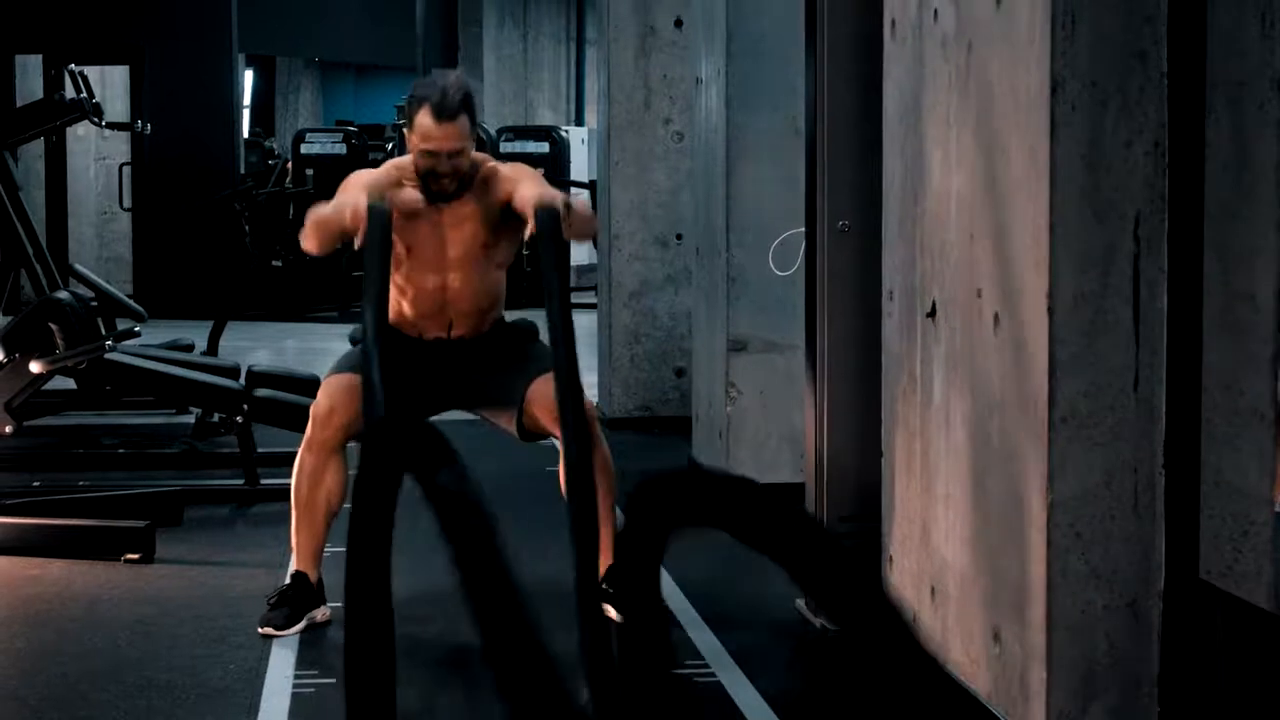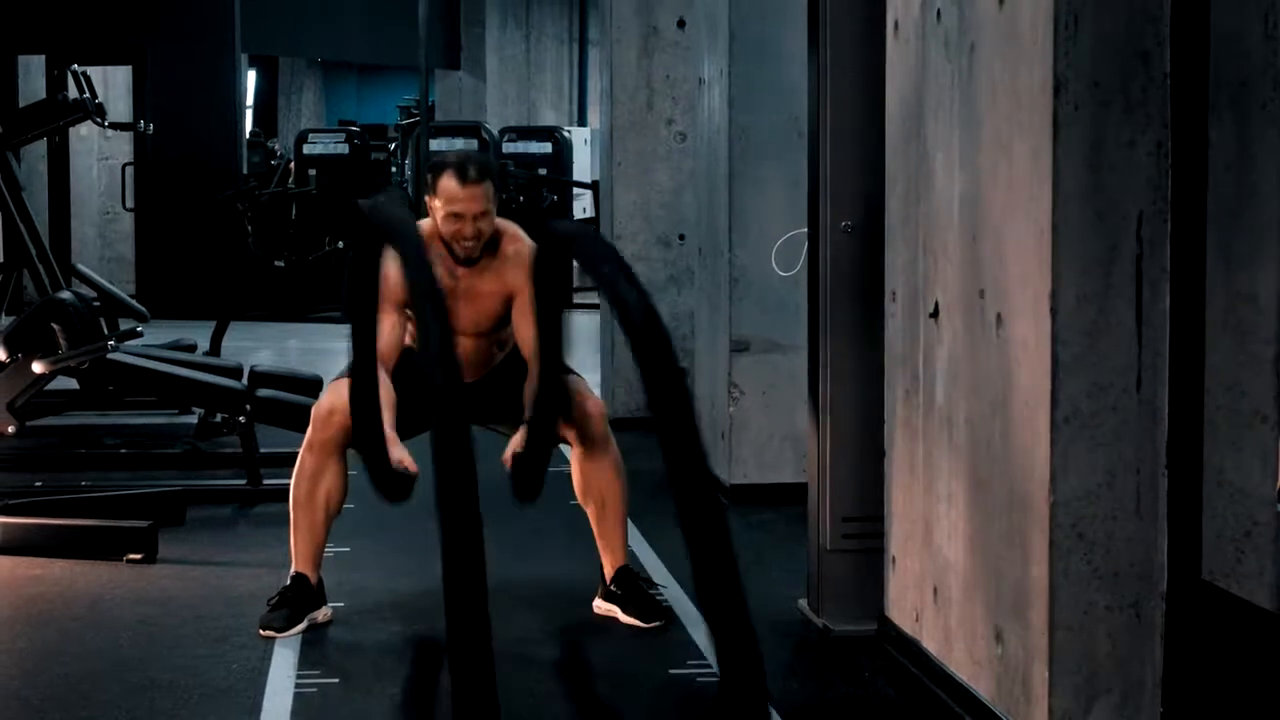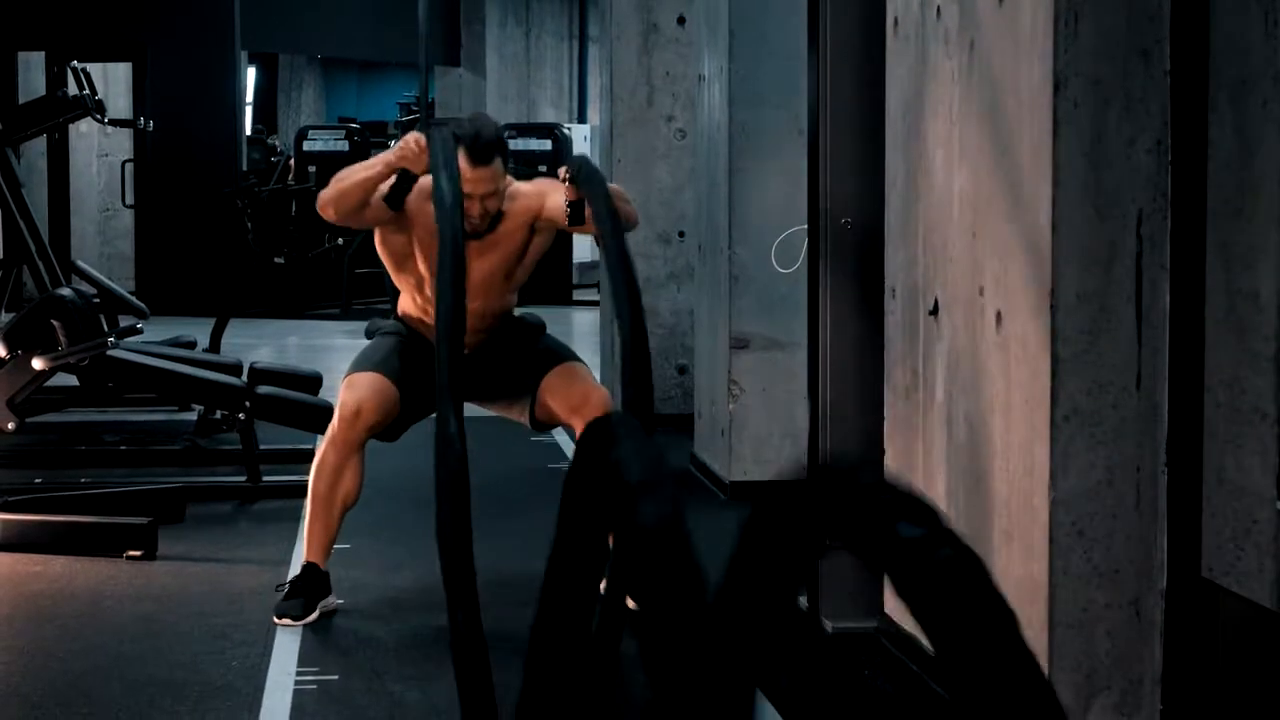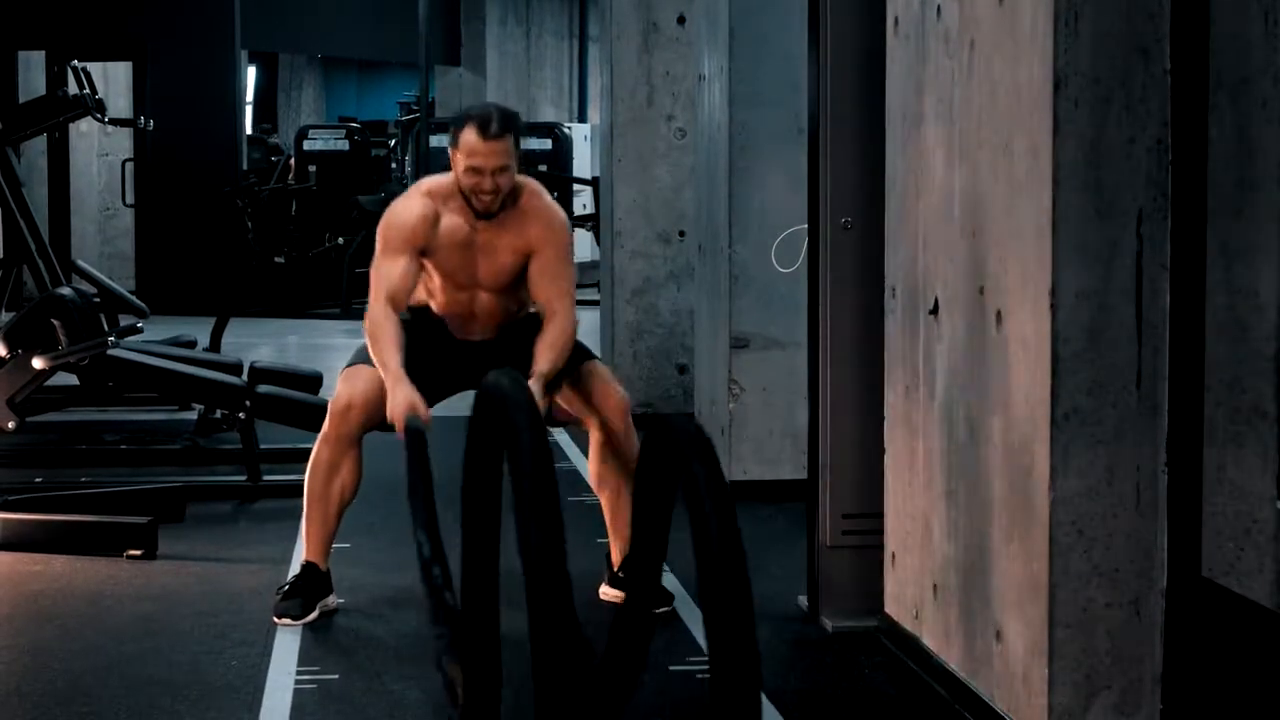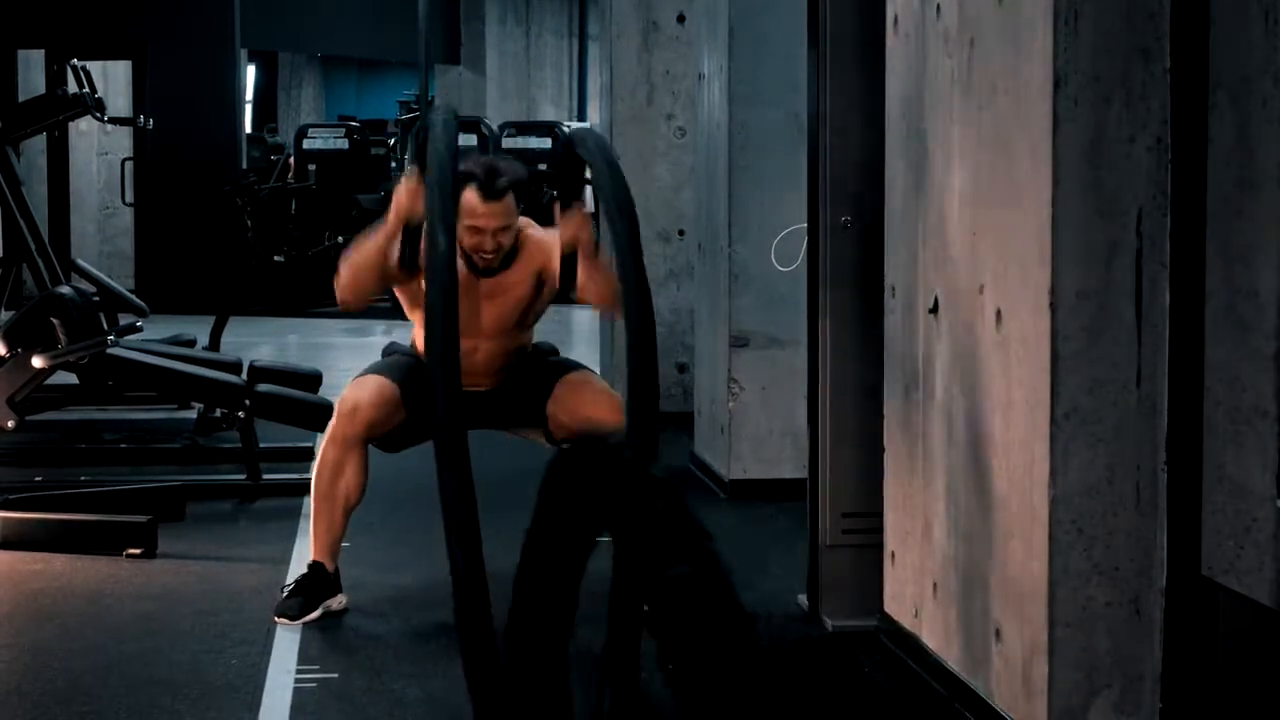
dt=1s
person 1, frame 1
left shoulder: (504, 181)
right shoulder: (379, 184)
left elbow: (583, 225)
right elbow: (312, 238)
left wrist: (555, 204)
right wrist: (345, 213)
left hip: (491, 347)
right hip: (402, 349)
left knee: (578, 415)
right knee: (326, 418)
left ankle: (606, 576)
right ankle: (304, 584)
person 1, frame 2
left shoulder: (521, 257)
right shoulder: (399, 260)
left elbow: (543, 356)
right elbow: (375, 362)
left wrist: (532, 429)
right wrist: (387, 440)
left hip: (500, 371)
right hip: (416, 370)
left knee: (592, 418)
right knee: (328, 420)
left ankle: (618, 581)
right ankle: (304, 586)
person 1, frame 3
left shoulder: (531, 202)
right shoulder: (413, 202)
left elbow: (625, 218)
right elbow: (330, 206)
left wrist: (588, 199)
right wrist: (390, 162)
left hip: (502, 344)
right hip: (417, 342)
left knee: (595, 406)
right knee: (352, 413)
right ankle: (313, 576)
person 1, frame 4
left shoulder: (543, 216)
right shoulder: (416, 210)
left elbow: (560, 314)
right elbow: (383, 305)
left wrist: (538, 381)
right wrist: (397, 382)
left hip: (514, 336)
right hip: (429, 333)
left knee: (612, 404)
right knee: (346, 409)
left ankle: (623, 568)
right ankle: (314, 575)
person 1, frame 5
left shoulder: (542, 247)
right shoulder: (421, 245)
left elbow: (612, 299)
right elbow: (349, 292)
left wrist: (587, 245)
right wrist: (394, 221)
left hip: (517, 379)
right hip: (429, 377)
left knee: (611, 414)
right knee: (351, 414)
right ankle: (321, 576)
